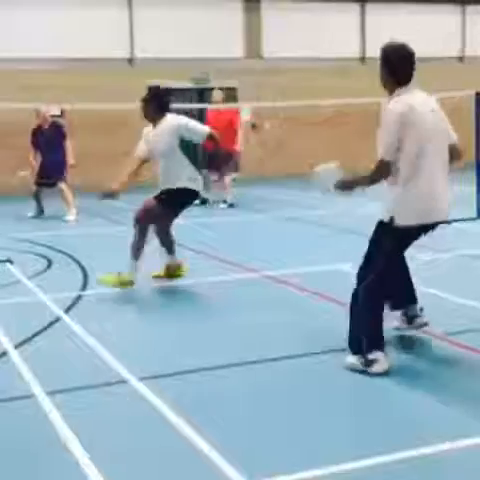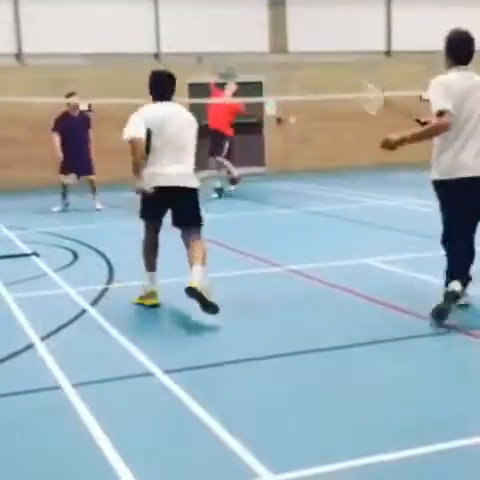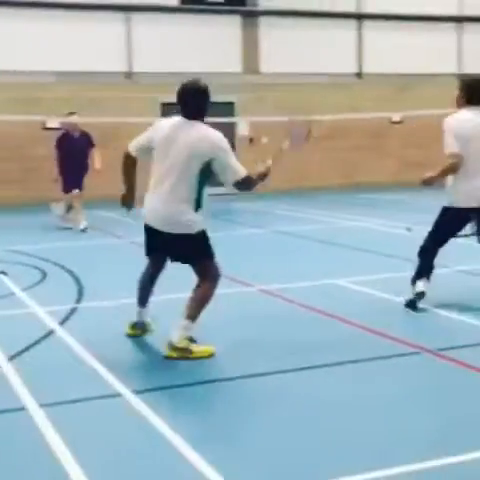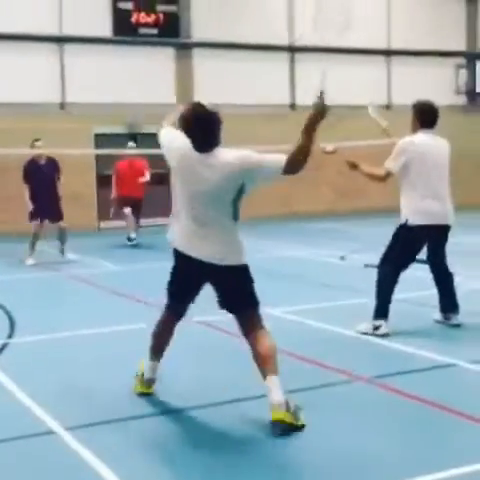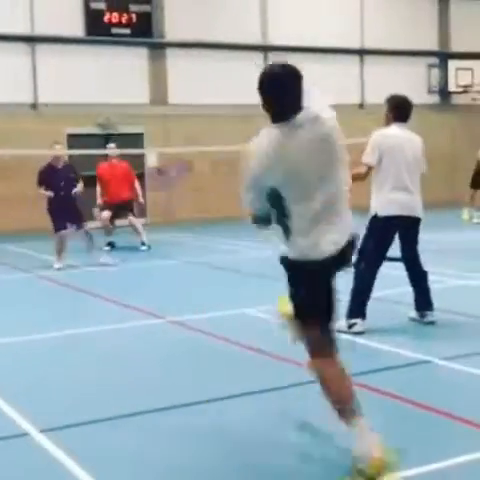
dt=0.5s
person 1, frame 1
left shoulder: (177, 124)
right shoulder: (149, 133)
left elbow: (211, 135)
right elbow: (138, 162)
right wrist: (119, 186)
left hip: (184, 186)
right hip: (169, 187)
left knee: (142, 217)
right knee: (161, 225)
left ankle: (130, 276)
right ankle: (174, 264)
person 1, frame 2
left shoulder: (143, 114)
right shoulder: (187, 116)
left elbow: (136, 143)
left wrist: (140, 178)
left hip: (154, 182)
right hip: (186, 182)
left knee: (151, 233)
right knee: (194, 238)
left ankle: (150, 291)
right ankle: (197, 281)
person 1, frame 3
left shoulder: (160, 127)
right shoulder: (213, 139)
left elbow: (129, 155)
right elbow: (242, 183)
left wrist: (129, 191)
right wrist: (260, 175)
left hip: (153, 216)
right hip: (184, 221)
left knee: (155, 266)
right knee: (209, 277)
left ankle: (140, 321)
right ankle: (179, 340)
person 1, frame 4
left shoulder: (177, 149)
right shoulder: (239, 161)
left elbow: (170, 126)
right elbow: (293, 165)
left wrist: (188, 112)
right wrist: (311, 125)
left hip: (187, 251)
right hip: (228, 257)
left knee: (172, 314)
right knee: (254, 328)
left ankle: (148, 378)
right ankle: (278, 405)
person 1, frame 5
left shoulder: (262, 153)
right shoulder: (323, 121)
left elbow: (260, 217)
left hip: (307, 253)
right hip: (342, 240)
left knee: (321, 351)
right ankle: (309, 319)
person 2, frame 1
left shoulder: (395, 109)
right shoulder: (429, 102)
left elbow: (385, 168)
right elbow: (455, 153)
left wrist: (353, 182)
left hip: (407, 208)
right hip: (435, 206)
left knee: (371, 276)
right knee: (389, 256)
left ankle: (370, 353)
right ankle: (411, 311)
person 2, frame 2
left shoulder: (441, 83)
left elbow: (443, 122)
left wrist: (401, 139)
left hip: (447, 171)
left knee: (452, 229)
left ankle: (455, 283)
right ankle: (456, 283)
person 2, frame 3
left shoulder: (454, 122)
left elbow: (454, 163)
left wrist: (434, 177)
left hip: (461, 198)
left knee: (431, 244)
left ankle: (420, 283)
person 2, frame 4
left shoulder: (408, 143)
right shoulder: (444, 145)
left elbow: (382, 175)
left wrist: (360, 167)
left hip: (417, 217)
right hip: (443, 216)
left knee: (389, 267)
right knee: (438, 263)
left ankle: (379, 321)
right ankle: (450, 312)
person 2, frame 5
left shoulder: (381, 135)
right shoulder: (417, 140)
left elbow: (364, 172)
right elbow: (419, 173)
left hip: (387, 209)
right hip: (412, 209)
left knee: (366, 263)
right knee: (412, 259)
left ankle: (355, 319)
right ankle: (425, 310)
